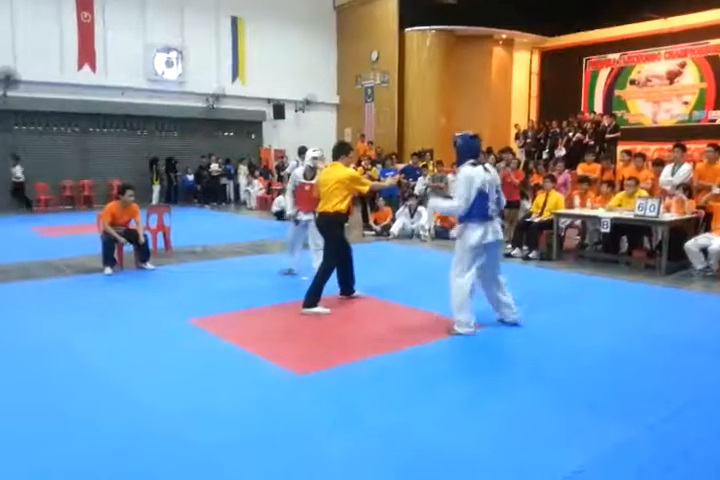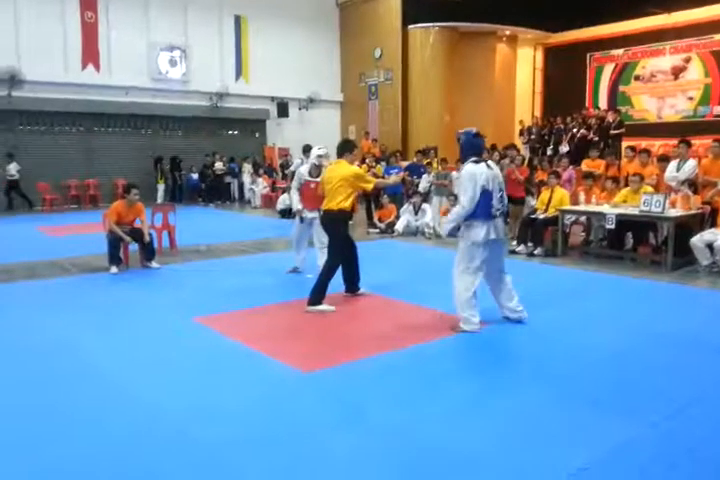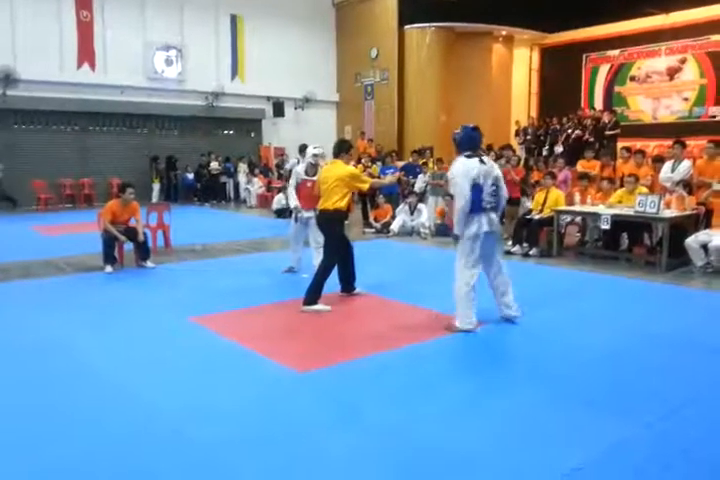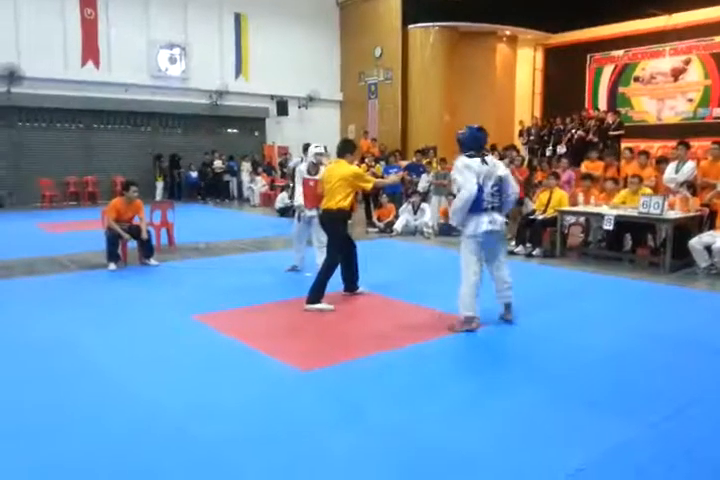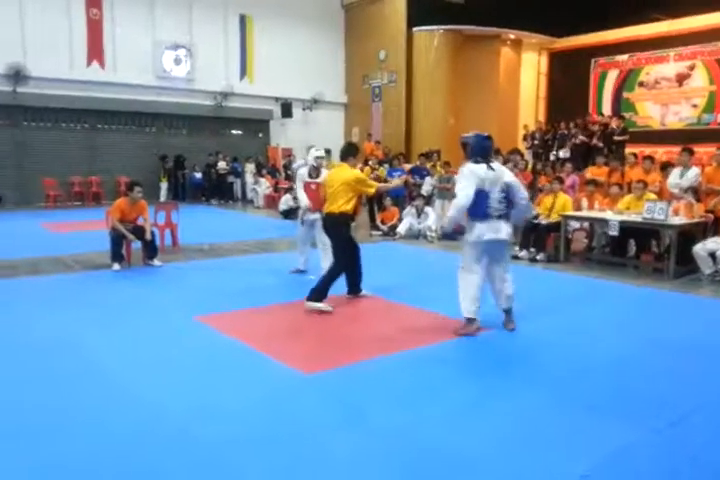
dt=0.1s
person 1, frame 1
left shoulder: (467, 172)
right shoulder: (489, 171)
left elbow: (459, 206)
right elbow: (501, 202)
left wrist: (434, 203)
left hip: (473, 231)
right hip: (493, 230)
left knee: (460, 277)
right knee: (492, 276)
left ankle: (464, 325)
right ankle: (510, 315)
person 1, frame 2
left shoulder: (469, 170)
right shoulder: (492, 168)
left elbow: (466, 205)
right elbow: (502, 200)
left wrist: (446, 226)
left hip: (476, 230)
right hip: (495, 228)
left knee: (464, 275)
right knee: (498, 274)
left ankle: (469, 322)
right ankle: (515, 312)
person 1, frame 3
left shoulder: (461, 164)
right shoulder: (490, 163)
left elbow: (463, 199)
right elbow: (503, 194)
left wrist: (457, 228)
left hip: (472, 224)
right hip: (491, 222)
left knee: (465, 270)
right knee: (495, 268)
left ankle: (465, 321)
right ankle: (510, 310)
person 1, frame 4
left shoulder: (463, 163)
right shoulder: (496, 163)
left elbow: (467, 193)
right elbow: (513, 191)
left wrist: (454, 218)
right wrist: (502, 211)
left hip: (474, 222)
right hip: (495, 221)
left knee: (471, 270)
right knee: (498, 265)
left ankle: (469, 317)
right ankle: (507, 308)
person 1, frame 5
left shoulder: (469, 170)
right shoulder: (502, 170)
left elbow: (463, 200)
right elbow: (522, 198)
left wrist: (450, 222)
right wrist: (514, 220)
left hip: (478, 229)
right hip: (501, 229)
left knee: (469, 272)
right knee: (500, 273)
left ankle: (471, 320)
right ankle: (508, 316)
person 2, frame 1
left shoulder: (324, 173)
right shoulder: (349, 173)
right elbow: (370, 186)
right wrist: (387, 184)
left hip: (324, 218)
right hip: (334, 220)
left knee: (344, 252)
right knee: (330, 261)
left ankle: (347, 290)
right ankle: (310, 303)
person 2, frame 2
left shoulder: (328, 170)
right shoulder: (353, 171)
right elbow: (375, 183)
right wrist: (391, 181)
left hip: (328, 215)
right hip: (337, 218)
left knee: (349, 250)
right knee: (334, 259)
left ankle: (352, 287)
right ankle: (314, 301)
person 2, frame 3
left shoulder: (324, 170)
right shoulder: (349, 171)
right elbow: (370, 183)
right wrist: (387, 181)
left hip: (324, 215)
right hip: (333, 217)
left knee: (345, 249)
right knee: (330, 259)
left ankle: (348, 287)
right ankle: (310, 301)
person 2, frame 4
left shoulder: (328, 170)
right shoulder: (352, 171)
right elbow: (374, 183)
right wrist: (391, 180)
left hip: (326, 215)
right hip: (336, 217)
left knee: (348, 249)
right knee: (333, 258)
left ankle: (351, 286)
right ankle: (314, 299)
person 2, frame 5
left shoulder: (331, 174)
right shoulder: (355, 175)
left elbow: (324, 197)
right elbow: (377, 188)
right wrist: (393, 185)
left hip: (330, 219)
right hip: (339, 221)
left knee: (352, 251)
right knee: (341, 262)
left ankle: (354, 289)
right ankle: (315, 298)
person 3, frame 1
right shoulder: (296, 174)
right elbow: (289, 192)
right wrist: (290, 210)
left hip: (313, 215)
right hip: (298, 213)
left knee: (317, 244)
right knee: (293, 241)
right ankle: (292, 267)
person 3, frame 2
right shoulder: (301, 171)
right elbow: (294, 189)
right wrist: (296, 206)
left hip: (319, 212)
right hip: (303, 211)
left knee: (322, 242)
right knee: (298, 239)
right ankle: (298, 265)
person 3, frame 3
right shoulder: (298, 170)
right elbow: (291, 188)
right wrist: (294, 204)
left hip: (315, 212)
right hip: (299, 211)
left knee: (317, 242)
right knee: (295, 239)
right ankle: (294, 265)
person 3, frame 4
right shoulder: (301, 169)
right elbow: (298, 186)
right wrist: (298, 201)
left hip: (317, 211)
right hip: (303, 210)
left knee: (320, 241)
right knee: (298, 238)
right ankle: (297, 264)
person 3, frame 5
left shoulder: (326, 175)
right shoulder: (302, 173)
right elbow: (300, 190)
right wrist: (304, 203)
left hip: (320, 213)
right hip: (306, 212)
left knee: (324, 243)
right knee: (303, 240)
left ankle: (328, 270)
right ankle: (302, 266)
